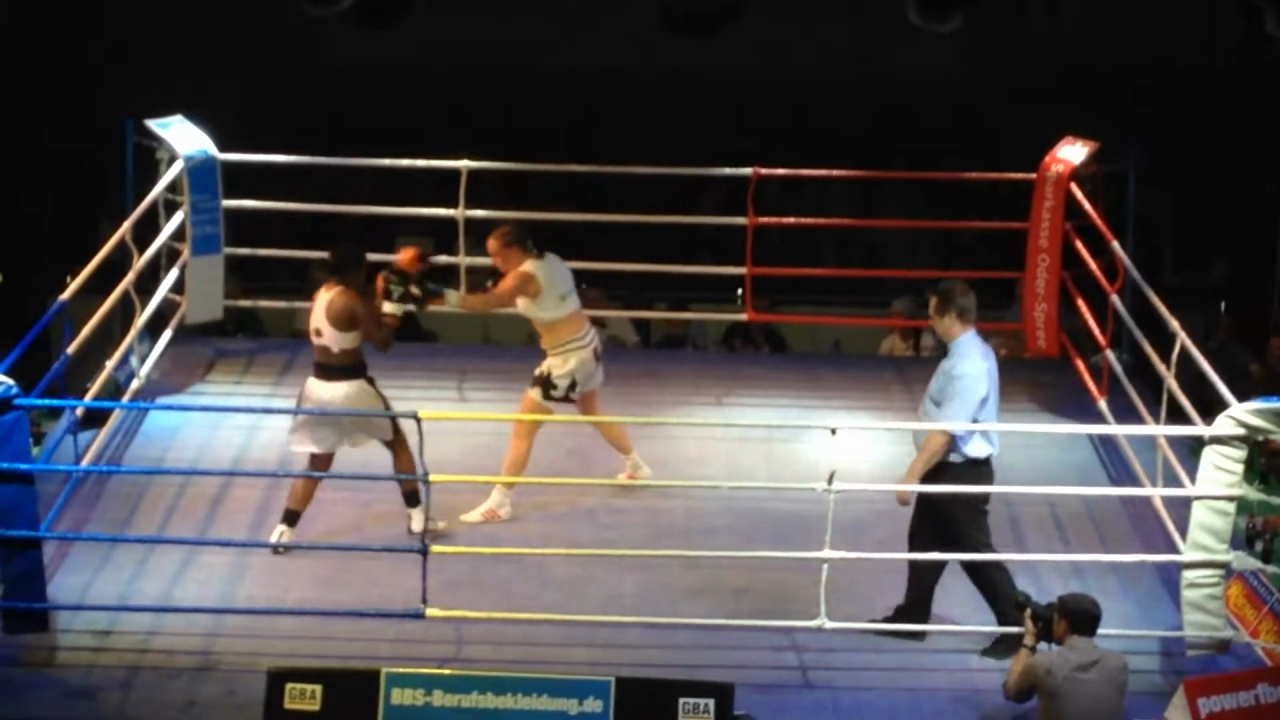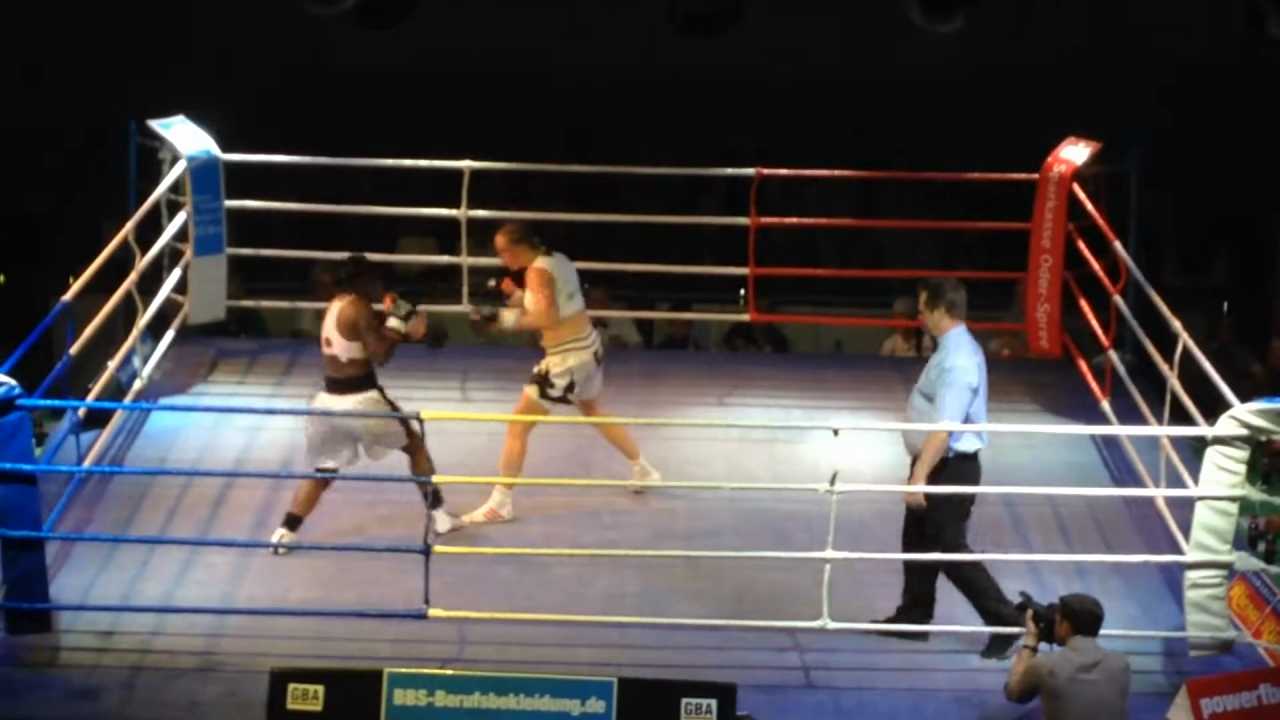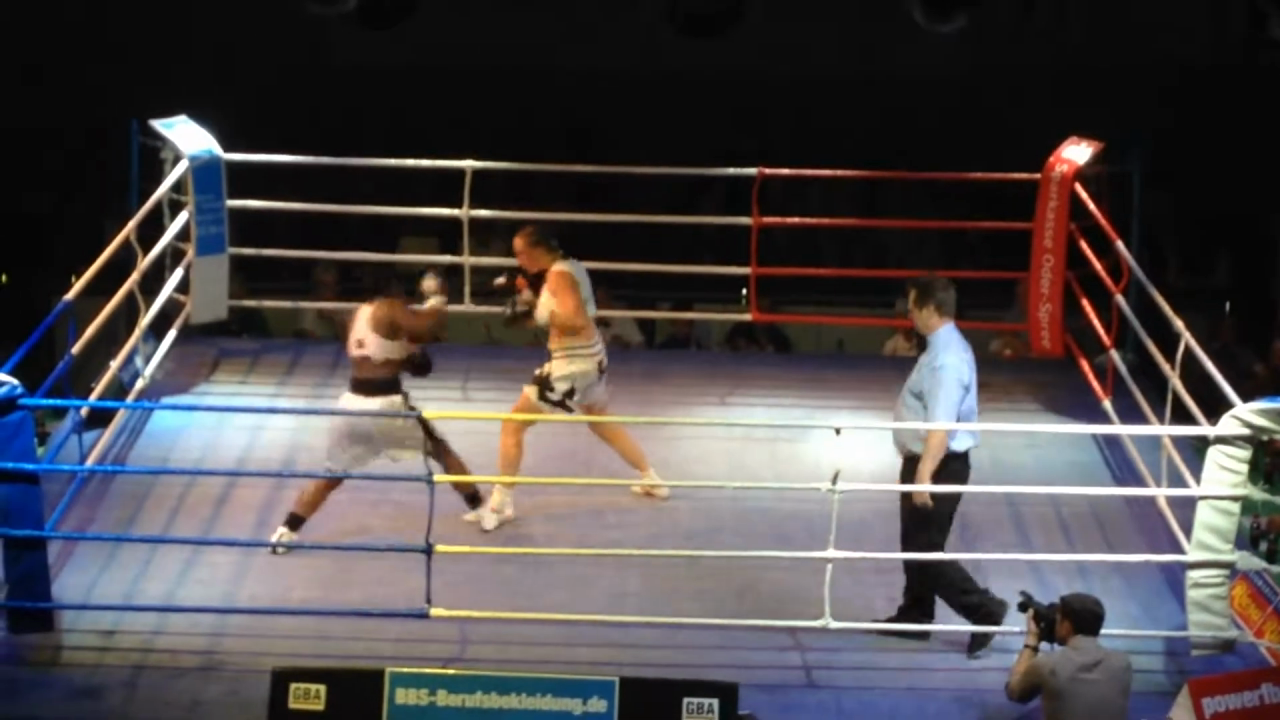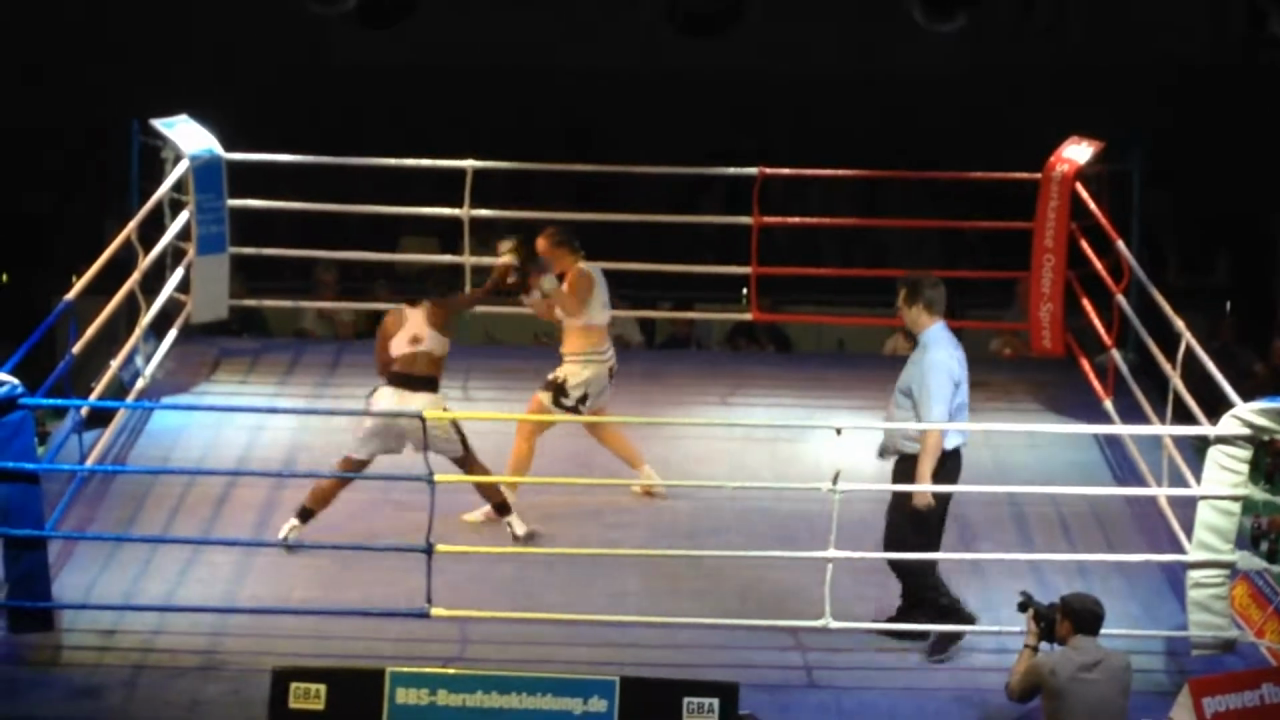
dt=0.1s
person 1, frame 1
left shoulder: (966, 368)
right shoulder: (971, 353)
left elbow: (944, 433)
left wrist: (911, 476)
left hip: (962, 472)
right hip: (951, 468)
left knee: (975, 551)
right knee: (923, 542)
left ankle: (1015, 626)
right ankle: (912, 616)
person 1, frame 2
left shoulder: (956, 361)
right shoulder: (956, 348)
left elbow: (943, 429)
left wrist: (918, 477)
right wrist: (921, 472)
left hip: (949, 469)
right hip: (940, 465)
left knee: (951, 550)
right knee: (917, 541)
left ankle: (1006, 620)
right ankle: (913, 617)
person 1, frame 3
left shoulder: (945, 359)
right shoulder: (944, 347)
left elbow: (939, 428)
left wrist: (922, 476)
right wrist: (917, 466)
left hip: (936, 467)
right hip: (926, 461)
left knee: (922, 548)
right knee: (920, 543)
left ankle: (985, 609)
right ankle: (913, 618)
person 1, frame 4
left shoulder: (936, 356)
right shoulder: (937, 345)
left elbow: (935, 425)
left wrist: (923, 478)
right wrist: (892, 442)
left hip: (929, 464)
right hip: (918, 460)
left knee: (903, 546)
right knee: (918, 544)
left ankle: (951, 616)
right ankle: (915, 616)
person 2, frame 1
left shoulder: (523, 276)
right shoulder: (551, 261)
left elbow: (487, 303)
left wrist: (445, 296)
right wrist: (505, 296)
left hip: (566, 358)
right hip: (587, 345)
left knee: (524, 429)
right knee: (590, 410)
left ankle: (499, 503)
right ankle: (635, 466)
person 2, frame 2
left shoulder: (539, 272)
right shoulder: (557, 261)
left elbow: (548, 320)
left wrist: (503, 319)
right wrist: (513, 295)
left hip: (566, 359)
right hip: (588, 349)
left knee: (518, 427)
right knee: (594, 414)
left ankle: (500, 503)
right ankle: (643, 471)
person 2, frame 3
left shoulder: (559, 275)
right shoulder: (565, 270)
left elbow: (578, 320)
left wrist: (535, 316)
right wrist: (524, 296)
left hip: (572, 365)
right hip: (592, 358)
left knee: (512, 426)
right knee: (603, 425)
left ankle: (501, 505)
right ankle: (653, 481)
person 2, frame 4
left shoulder: (581, 274)
right shoulder: (582, 272)
left elbow: (571, 310)
right elbow: (553, 313)
left wrist: (543, 279)
right wrist: (532, 294)
left hip: (582, 368)
right hip: (599, 363)
left knee: (526, 431)
right knee: (598, 426)
right ankle: (649, 479)
person 3, frame 1
left shoulder: (321, 294)
right shoulder: (352, 298)
right elbow: (382, 342)
left wrist: (395, 280)
right wrist: (392, 302)
left hip: (318, 387)
right hip: (352, 388)
left knee: (317, 464)
right knee: (398, 443)
left ankle: (283, 531)
right ankle: (416, 517)
person 3, frame 2
left shoulder: (337, 305)
right shoulder: (360, 308)
right elbow: (381, 356)
left wrist: (405, 329)
right wrist: (398, 320)
left hip: (329, 401)
right hip: (362, 400)
left knee: (322, 474)
right knee: (415, 446)
left ankle: (285, 533)
right ankle: (437, 516)
person 3, frame 3
left shoulder: (358, 314)
right shoulder: (392, 309)
right elbow: (429, 327)
left wrist: (403, 358)
right wrist: (435, 297)
left hip: (353, 402)
right hip: (387, 404)
left knee: (333, 475)
right knee: (442, 453)
left ankle: (285, 533)
right ankle: (480, 512)
person 3, frame 4
left shoulder: (391, 319)
right shoulder: (444, 308)
left elbow: (383, 367)
right elbow: (487, 290)
right wrist: (505, 268)
left hip: (389, 398)
right hip: (425, 402)
left knee: (349, 467)
right knee: (467, 461)
left ankle: (295, 525)
right ankle: (512, 522)
